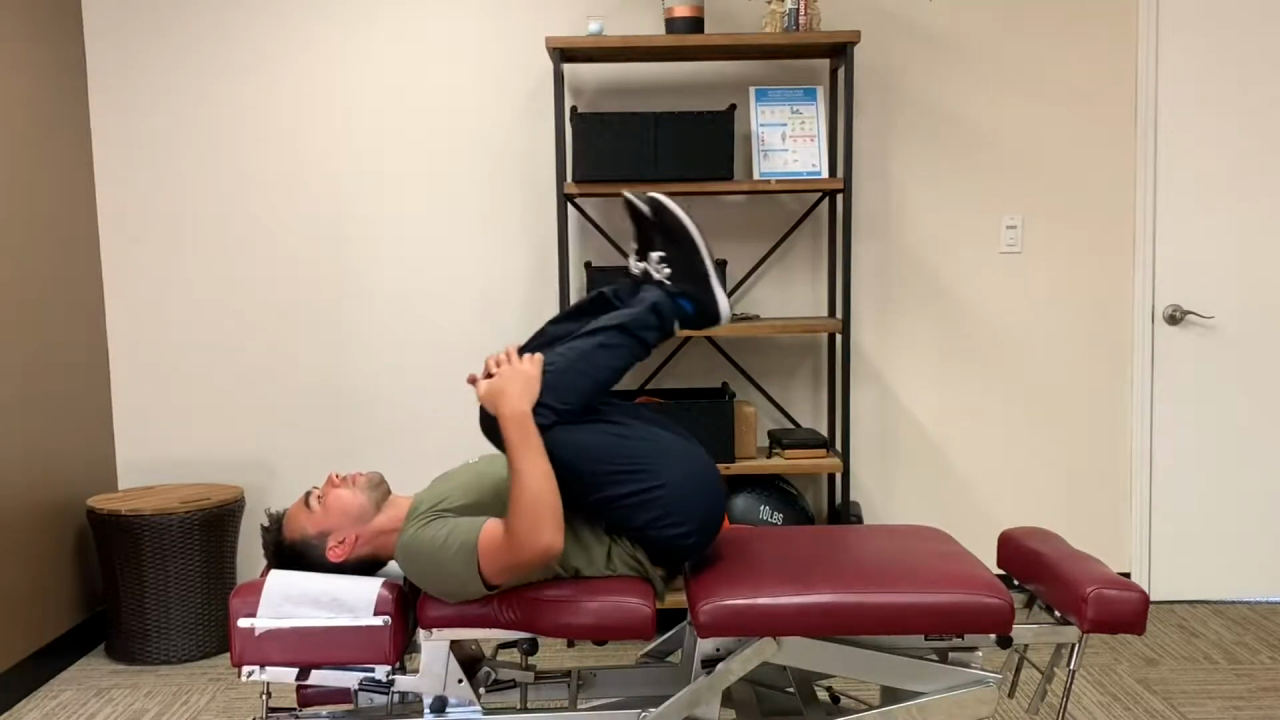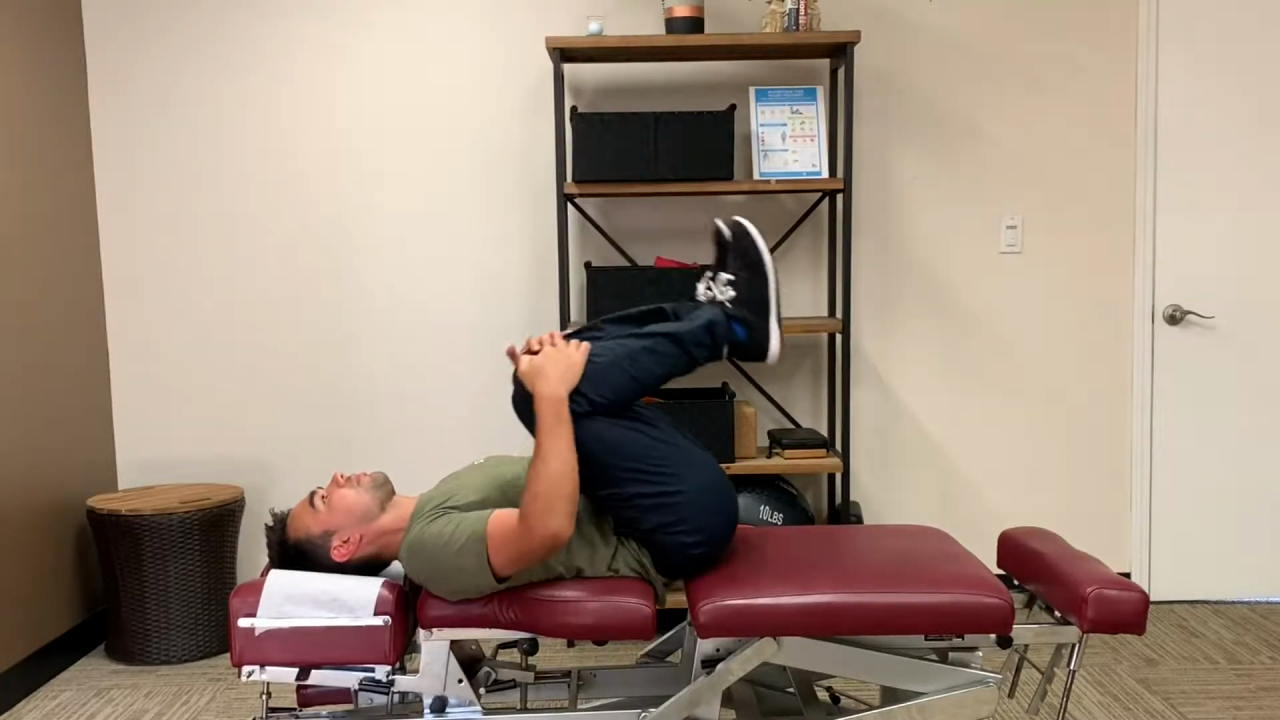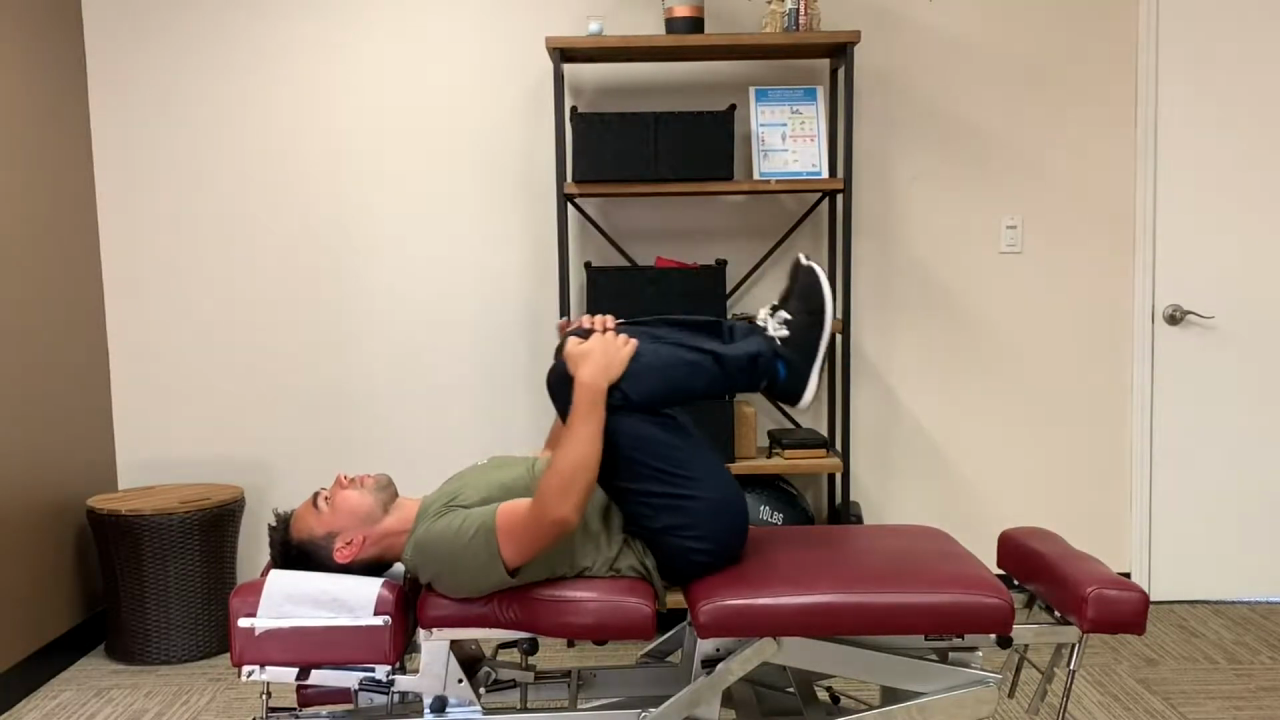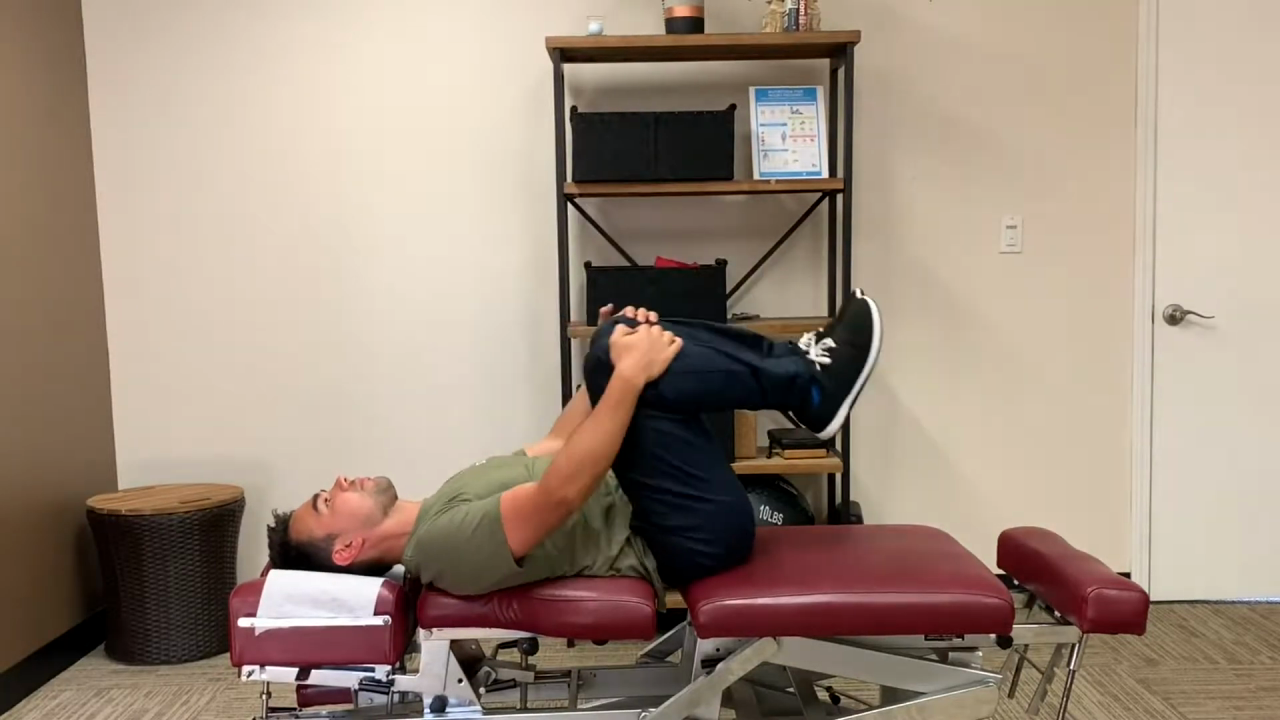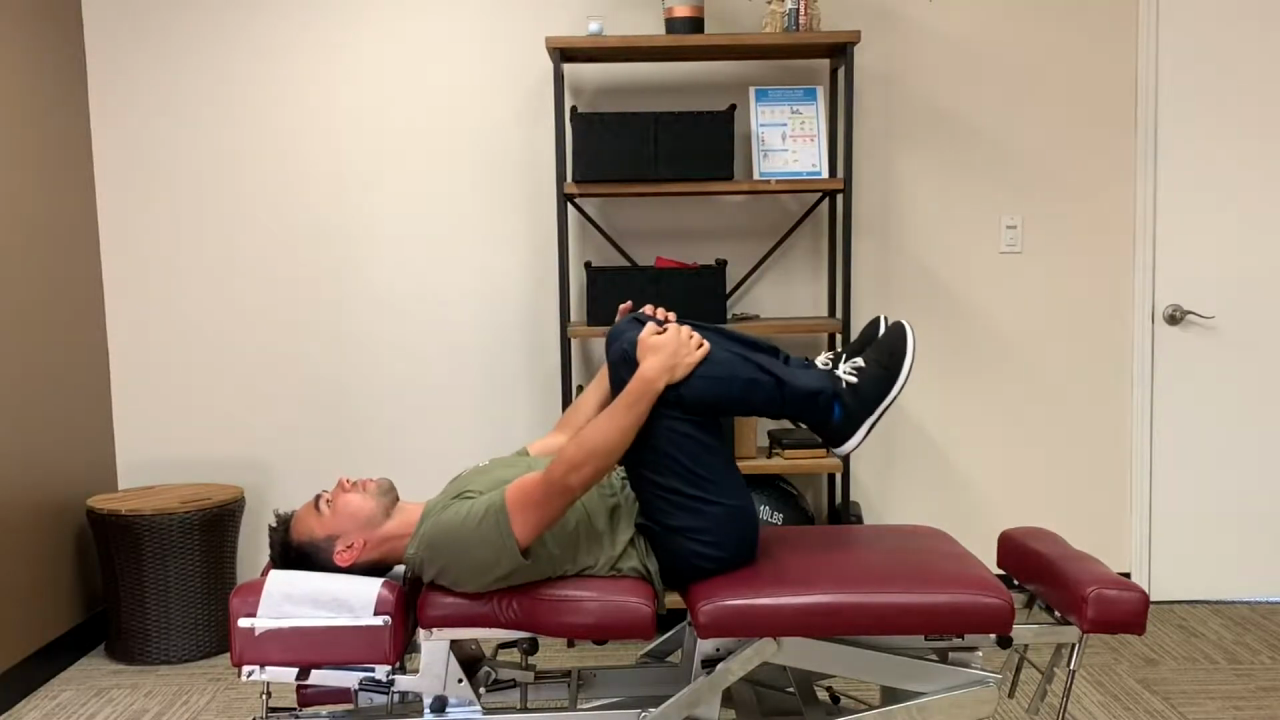
dt=0.2s
person 1, frame 1
left shoulder: (428, 512)
right shoulder: (424, 548)
right elbow: (540, 540)
left wrist: (514, 396)
right wrist: (515, 412)
left hip: (667, 486)
right hip: (674, 509)
left knee: (529, 377)
right knee: (520, 402)
left ankle: (657, 288)
right ankle: (672, 298)
person 1, frame 2
left shoulder: (435, 511)
right shoulder: (432, 547)
left elbow: (548, 471)
right elbow: (550, 527)
left wrist: (551, 382)
right wrist: (552, 394)
right hip: (685, 522)
left knee: (562, 361)
right knee: (543, 390)
left ankle: (720, 314)
right ankle: (729, 321)
person 1, frame 3
left shoulder: (446, 507)
right shoulder: (441, 547)
left elbow: (554, 459)
right elbow: (558, 513)
left wrist: (588, 371)
right wrist: (592, 382)
right hip: (694, 530)
left knee: (588, 355)
right knee: (580, 371)
left ankle: (764, 344)
right ankle: (775, 360)
person 1, frame 4
left shoulder: (448, 507)
right shoulder: (444, 544)
left elbow: (554, 445)
right elbow: (562, 493)
left wrist: (615, 356)
right wrist: (630, 374)
right hip: (693, 537)
left knee: (622, 344)
right knee: (622, 359)
left ankle: (798, 367)
right ankle: (810, 387)
person 1, frame 5
left shoulder: (454, 506)
right shoulder: (449, 542)
left elbow: (559, 440)
right elbow: (569, 476)
left wrist: (632, 354)
right wrist: (652, 374)
left hip: (636, 503)
right hip: (695, 539)
left knee: (639, 340)
right knee: (647, 358)
left ankle: (818, 382)
right ankle: (832, 404)
